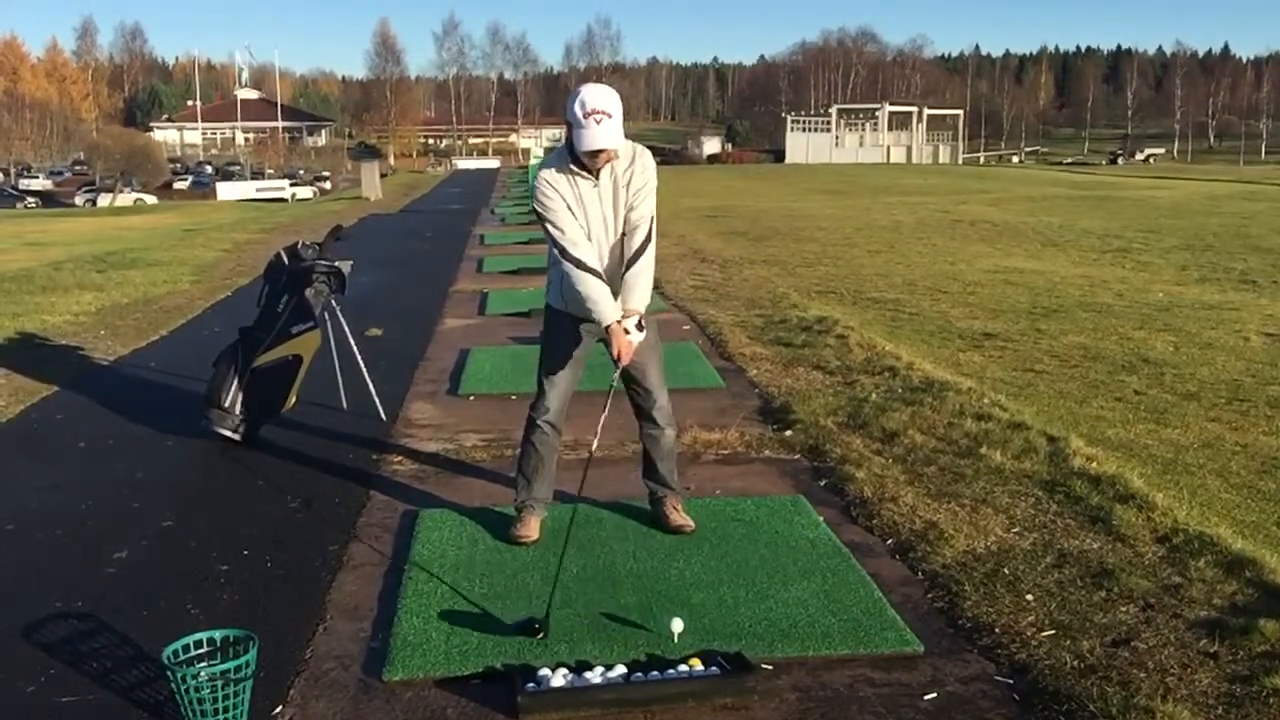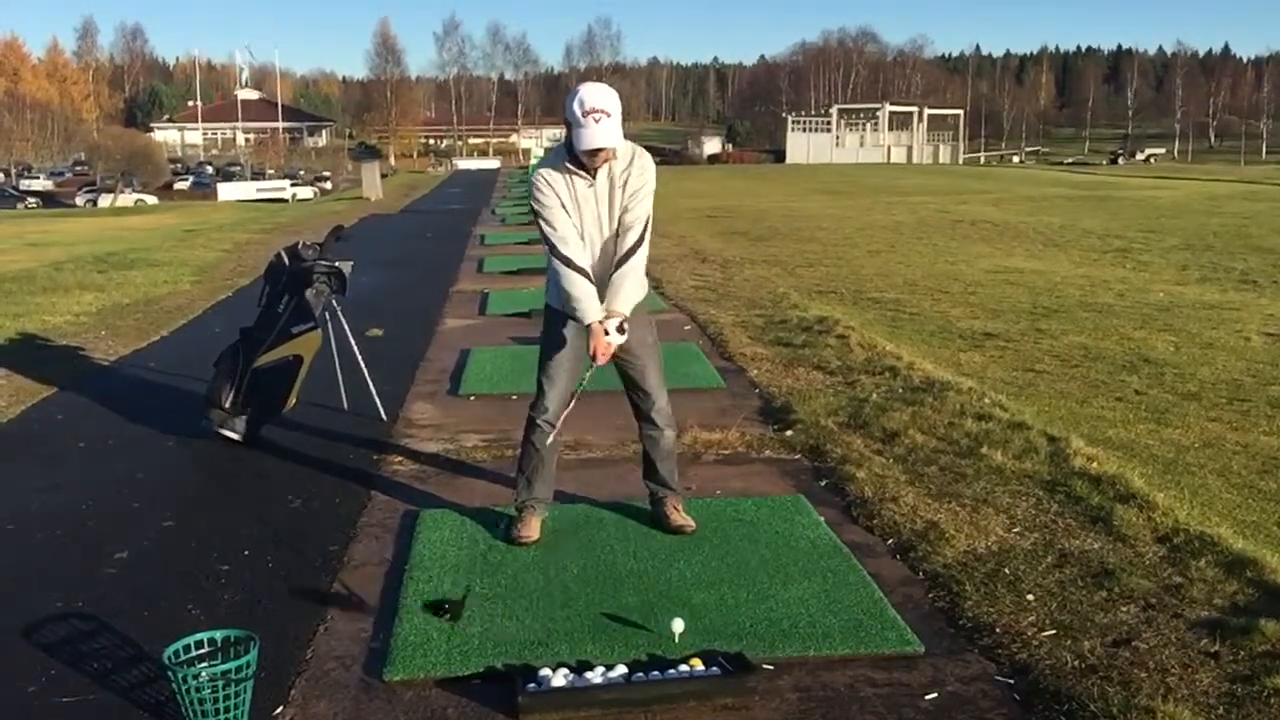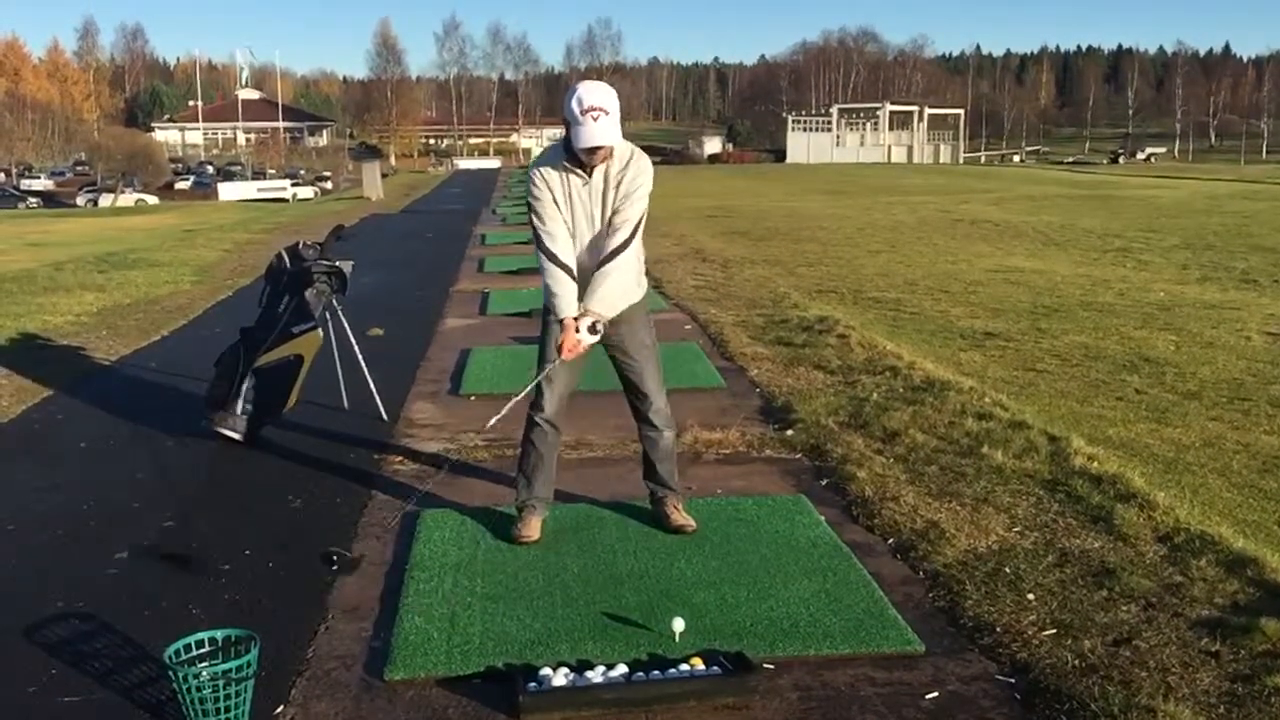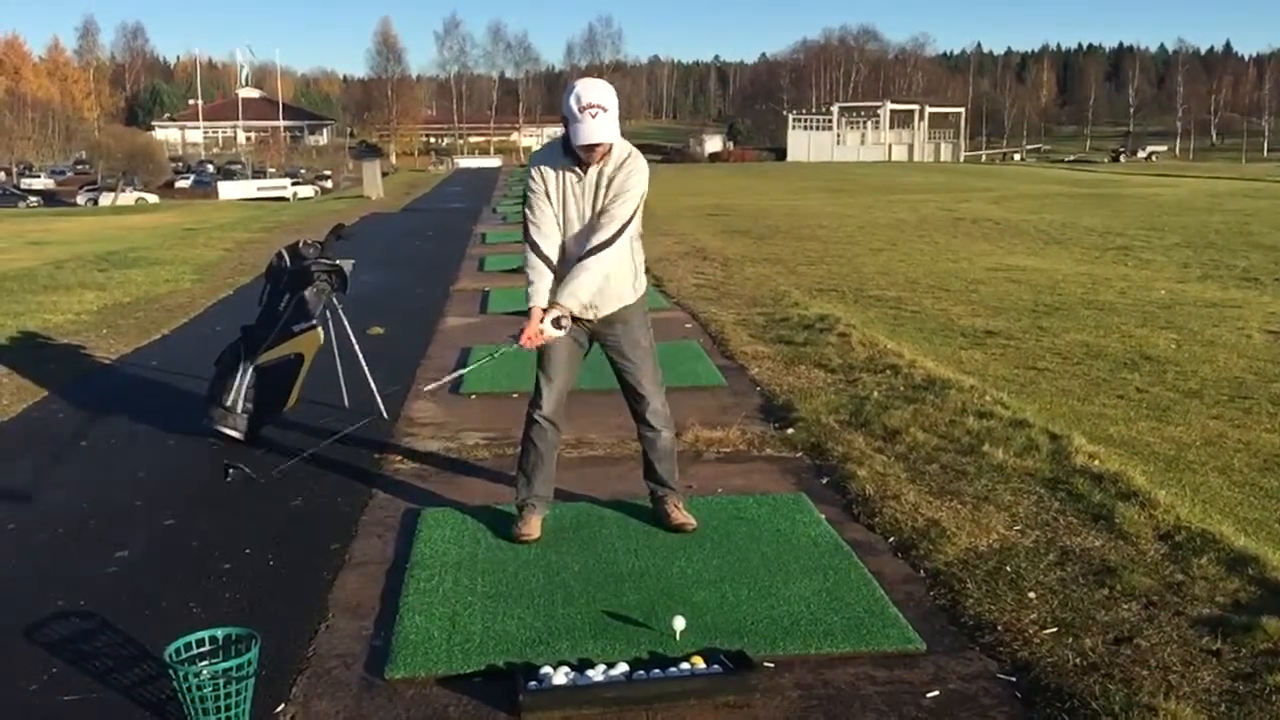
dt=0.5s
person 1, frame 1
left shoulder: (638, 162)
right shoulder: (550, 179)
left elbow: (640, 242)
right elbow: (576, 257)
left wrist: (630, 313)
right wrist: (609, 323)
left hip: (628, 306)
right hip: (571, 308)
left knee: (656, 404)
right knee: (547, 410)
left ankle: (665, 496)
right ankle: (531, 504)
person 1, frame 2
left shoulder: (637, 164)
right shoulder: (547, 177)
left elbow: (633, 244)
right elbow: (566, 255)
left wrist: (614, 314)
right wrist: (592, 321)
left hip: (626, 304)
right hip: (569, 308)
left knee: (655, 404)
right knee: (547, 409)
left ankle: (665, 497)
right ankle: (531, 505)
person 1, frame 3
left shoulder: (635, 165)
right shoulder: (545, 172)
left elbow: (620, 245)
right elbow: (553, 250)
left wrist: (592, 313)
right wrist: (566, 317)
left hip: (623, 303)
right hip: (566, 308)
left knee: (653, 404)
right knee: (546, 408)
left ankle: (665, 496)
right ankle: (531, 505)
person 1, frame 4
left shoulder: (631, 165)
right shoulder: (543, 166)
left elbow: (605, 244)
right elbow: (541, 242)
left wrist: (560, 306)
right wrist: (538, 306)
left hip: (621, 302)
right hip: (560, 304)
left knee: (651, 404)
right knee: (544, 407)
left ankle: (666, 496)
right ankle: (532, 504)
